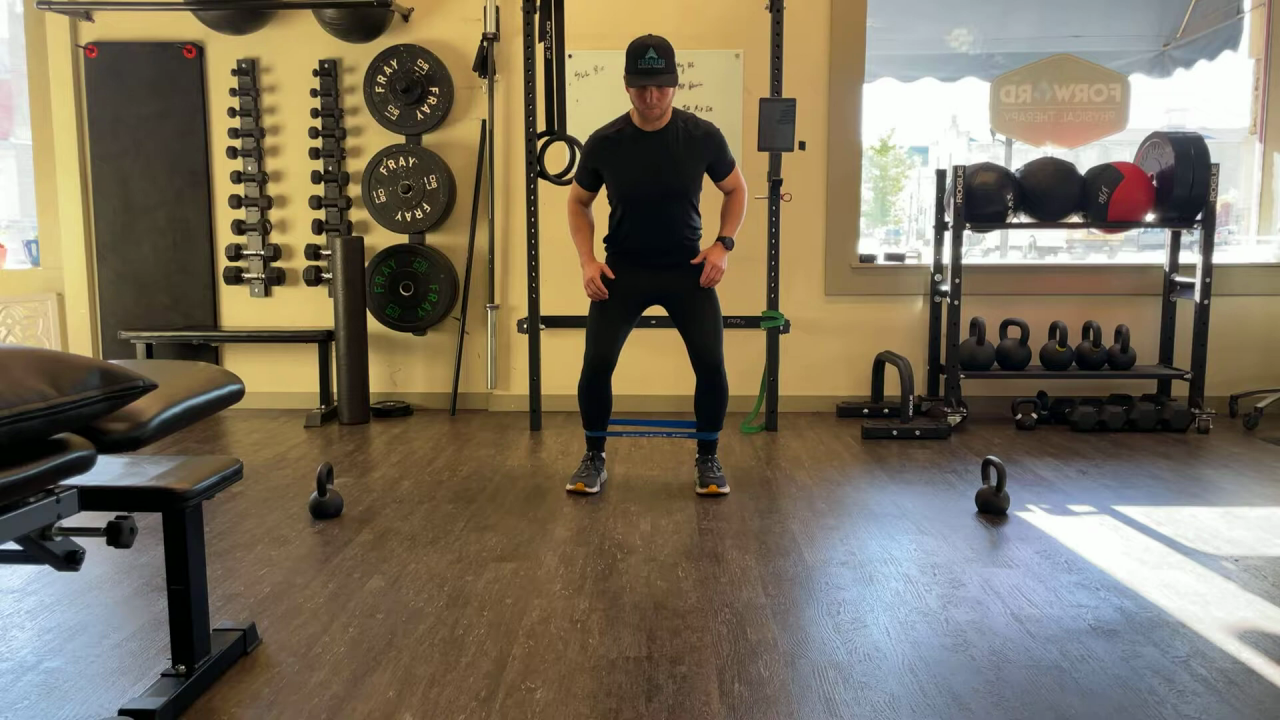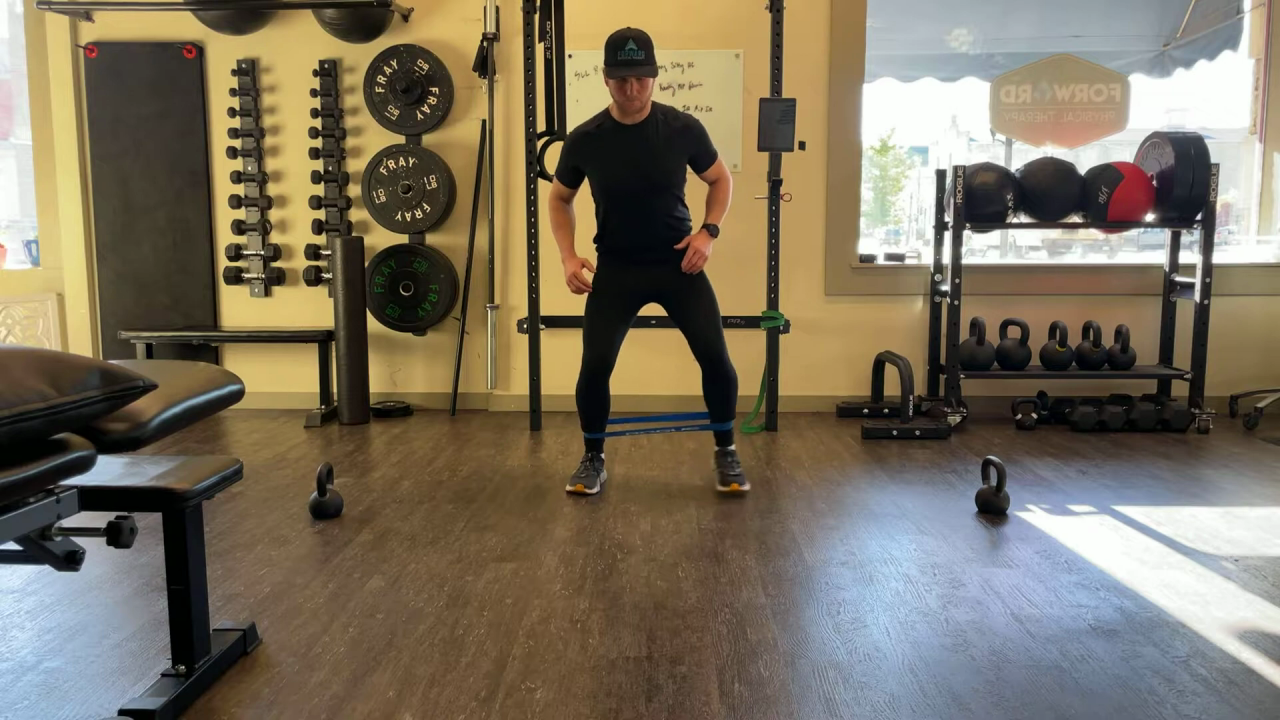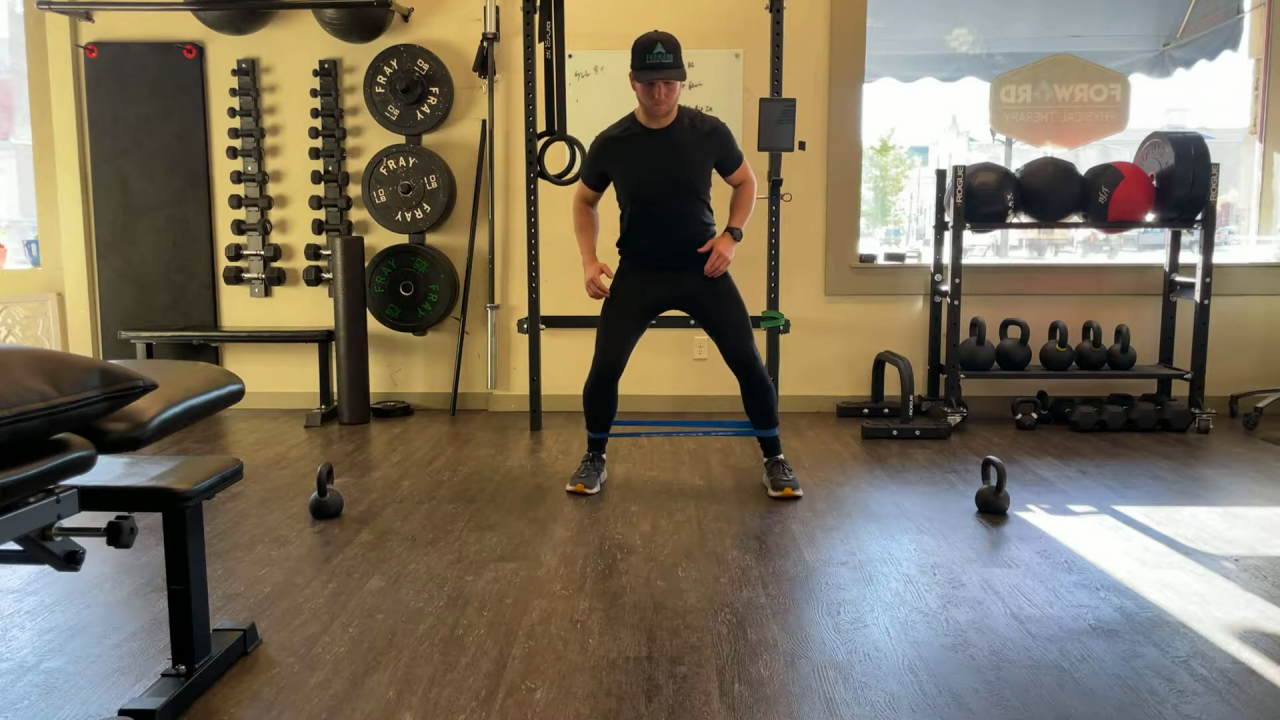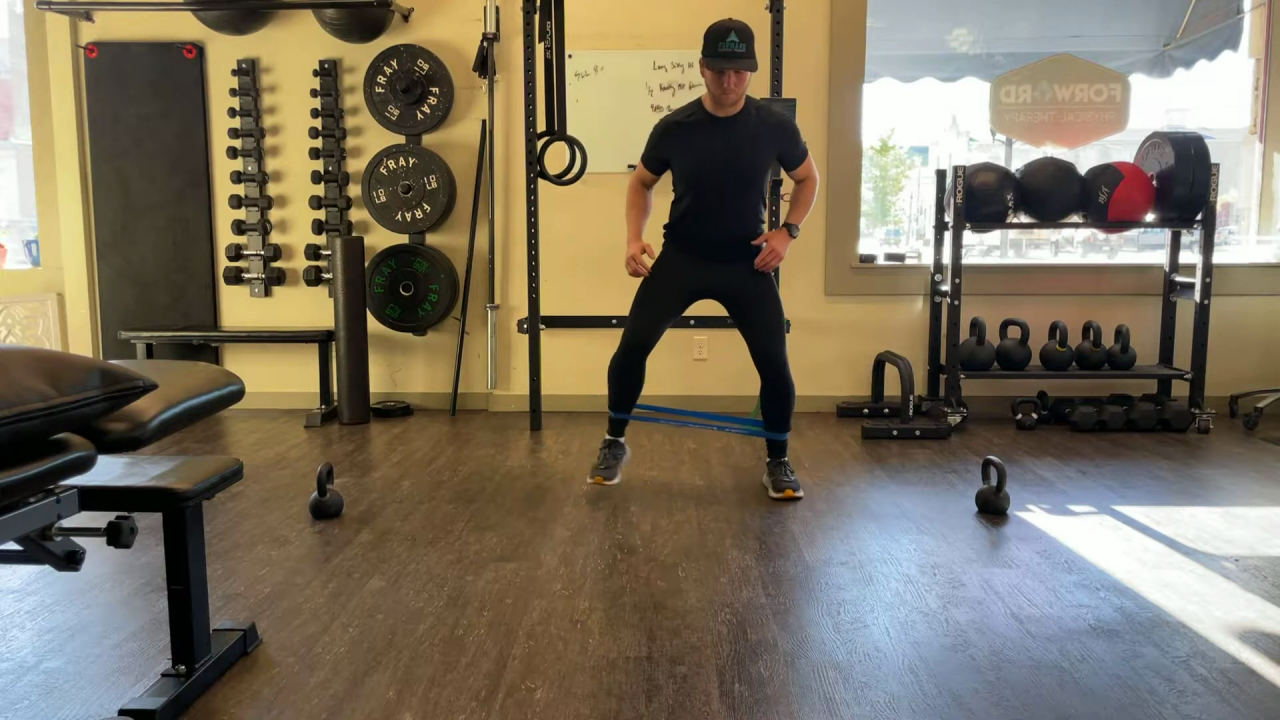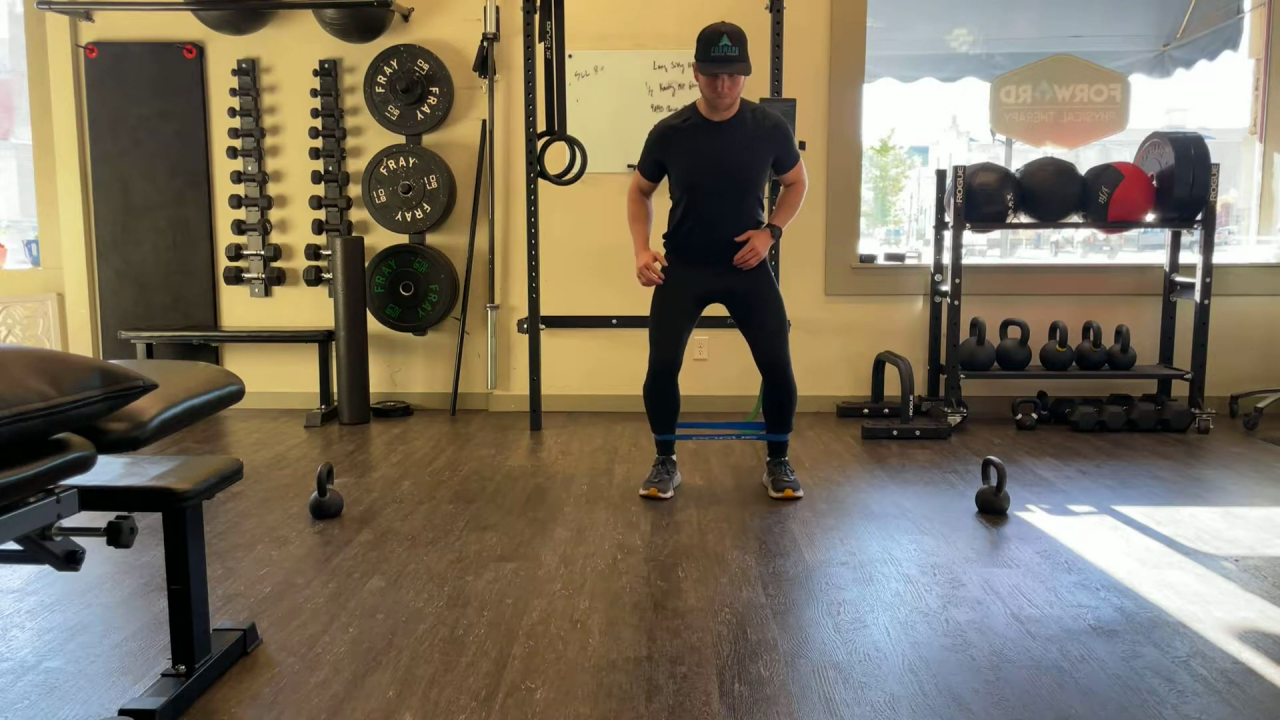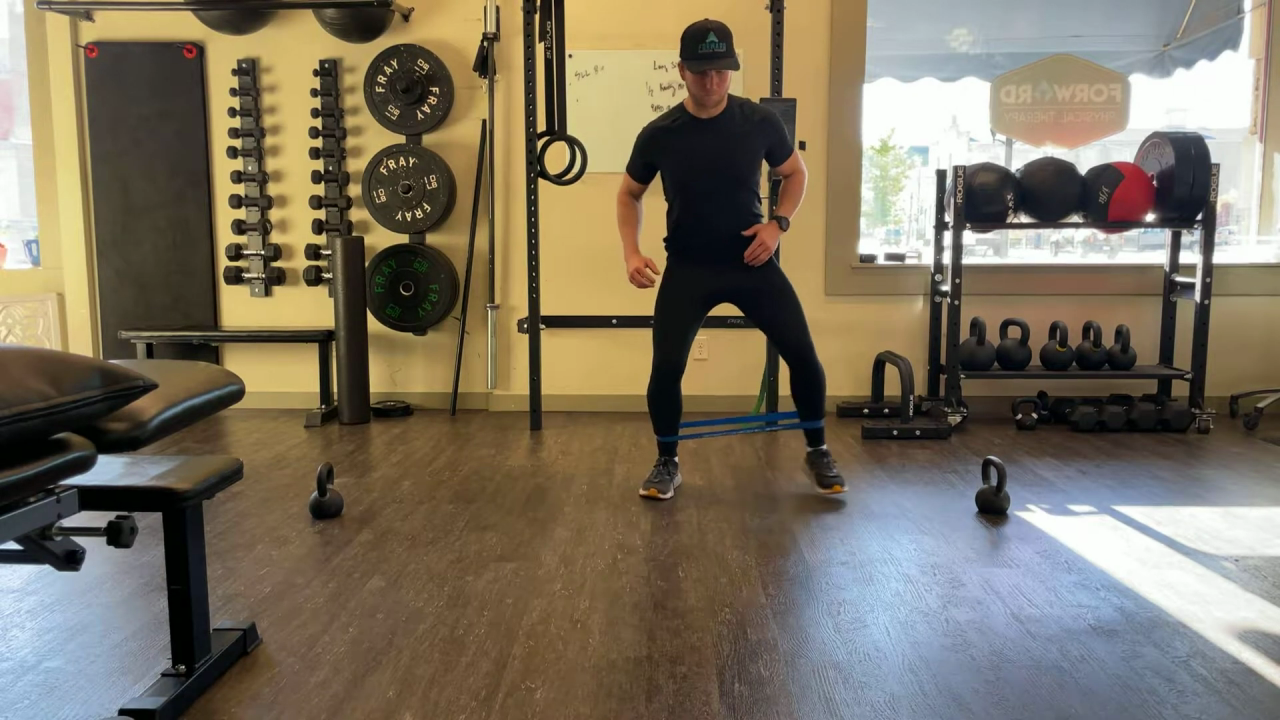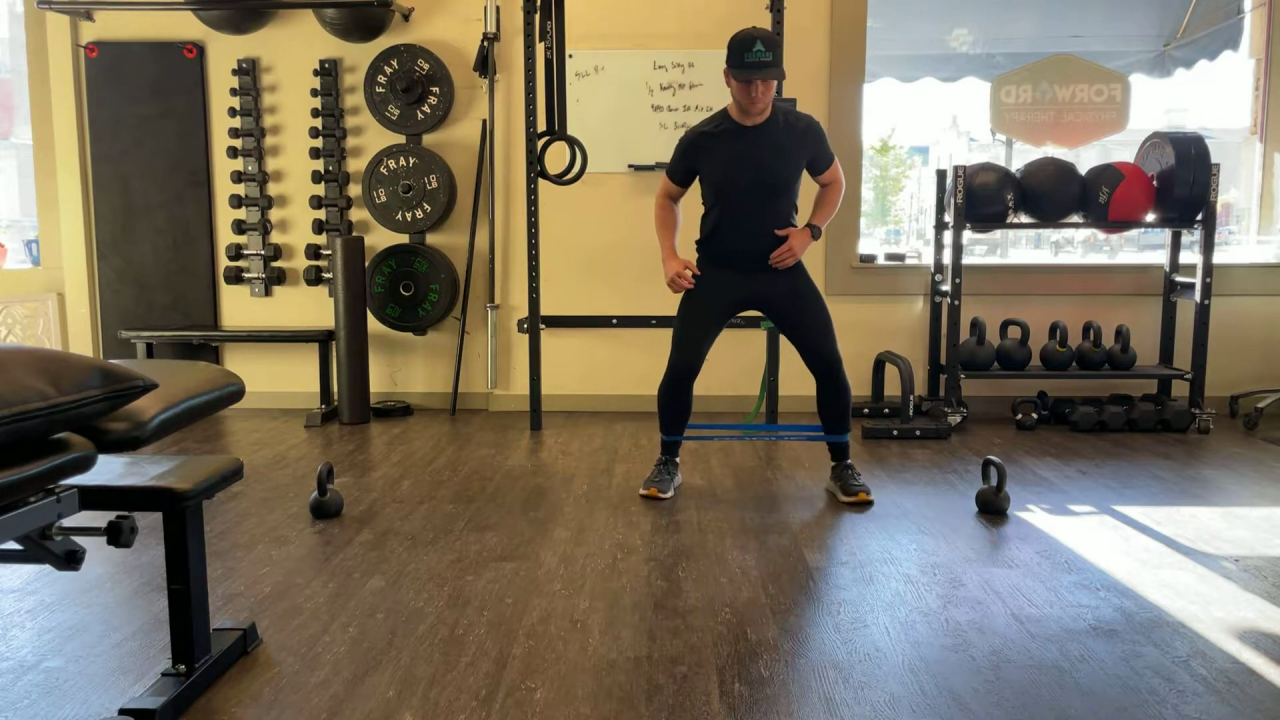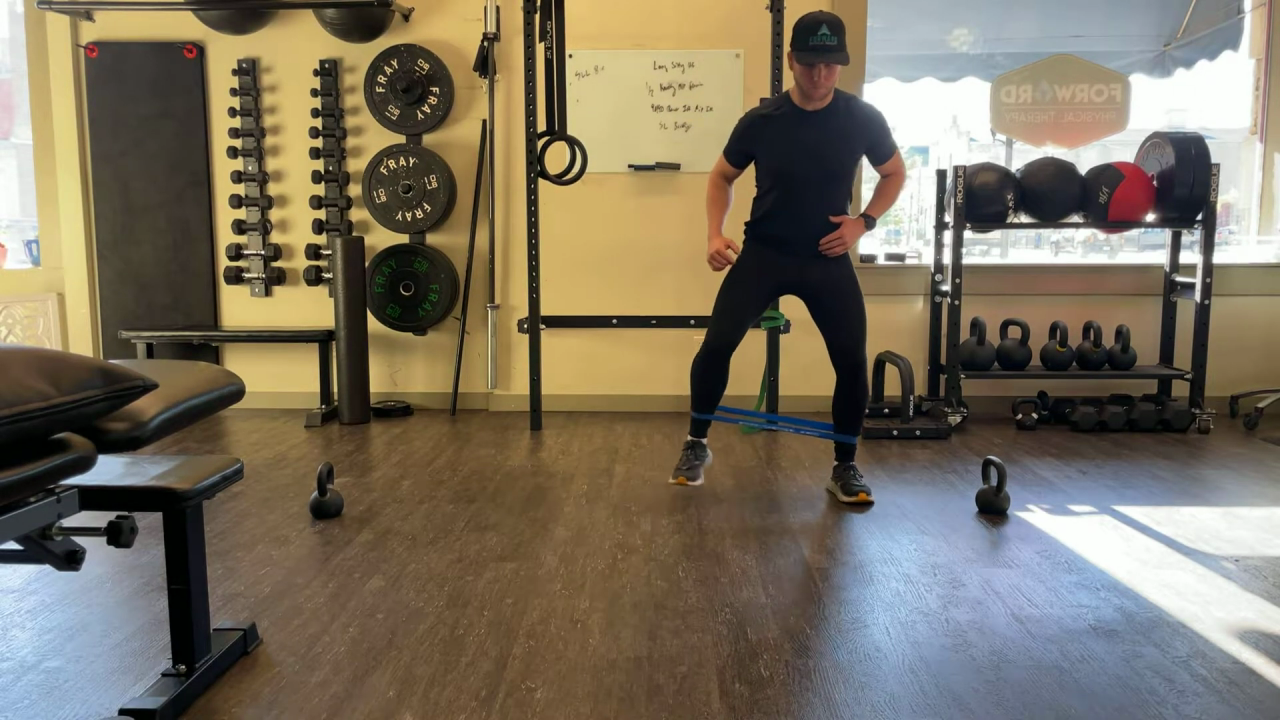
dt=0.4s
person 1, frame 1
left shoulder: (703, 136)
right shoulder: (605, 143)
left elbow: (736, 189)
right elbow: (579, 201)
left wrist: (723, 244)
right wrist: (587, 259)
left hip: (687, 268)
right hip: (623, 269)
left knee: (711, 364)
right knee: (597, 363)
left ankle: (707, 458)
right ankle: (594, 457)
person 1, frame 2
left shoulder: (682, 127)
right shoulder: (585, 139)
left elbow: (720, 180)
right elbow: (560, 198)
left wrist: (708, 231)
right wrist: (568, 254)
left hip: (677, 261)
right hip: (616, 268)
left knee: (715, 356)
right knee: (595, 366)
left ankle: (725, 450)
right ankle: (593, 459)
person 1, frame 3
left shoulder: (710, 132)
right shoulder: (611, 143)
left elbow: (745, 183)
right elbow: (585, 200)
left wrist: (731, 235)
right wrist: (588, 258)
left hip: (702, 268)
right hip: (638, 272)
left knee: (748, 362)
right knee: (605, 367)
left ankle: (774, 460)
right ankle: (595, 457)
person 1, frame 4
left shoulder: (774, 125)
right shoulder: (674, 127)
left elbow: (807, 179)
right elbow: (640, 183)
left wrist: (787, 231)
right wrist: (633, 236)
left hip: (746, 261)
right hip: (680, 258)
left knee: (774, 366)
right knee: (633, 346)
left ankle: (777, 462)
right ankle: (614, 441)
person 1, frame 5
left shoulder: (770, 128)
right shoulder: (669, 132)
left elbow: (796, 183)
right elbow: (639, 192)
left wrist: (770, 231)
right wrist: (642, 248)
left hip: (746, 263)
right hip: (683, 267)
left knee: (777, 366)
right knee: (662, 365)
left ankle: (778, 461)
right ankle: (665, 461)
person 1, frame 6
left shoulder: (759, 121)
right shoulder: (659, 134)
left elbow: (796, 173)
right elbow: (629, 193)
left wrist: (778, 223)
right wrist: (631, 250)
left hip: (750, 260)
right hip: (688, 267)
left knee: (801, 352)
right knee: (666, 367)
left ankle: (818, 451)
right ankle: (667, 463)
person 1, frame 7
left shoulder: (802, 130)
right shoulder: (701, 138)
left elbow: (833, 184)
right elbow: (668, 196)
left wrist: (809, 232)
right wrist: (669, 254)
left hip: (781, 269)
right hip: (717, 271)
left knee: (828, 364)
right knee: (681, 367)
left ankle: (841, 467)
right ankle: (668, 461)
person 1, frame 8
left shoulder: (863, 118)
right shoulder: (761, 121)
left elbow: (894, 173)
right elbow: (722, 177)
left wrist: (864, 221)
right wrist: (715, 232)
left hip: (827, 258)
right hip: (763, 254)
left knee: (852, 362)
right knee: (717, 345)
left ankle: (845, 467)
right ankle: (696, 443)
